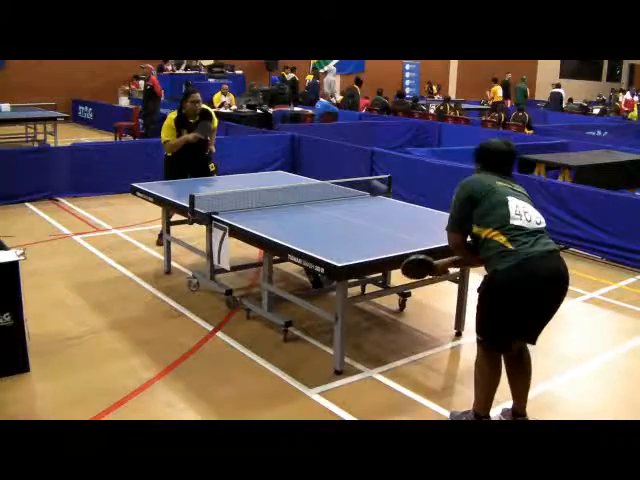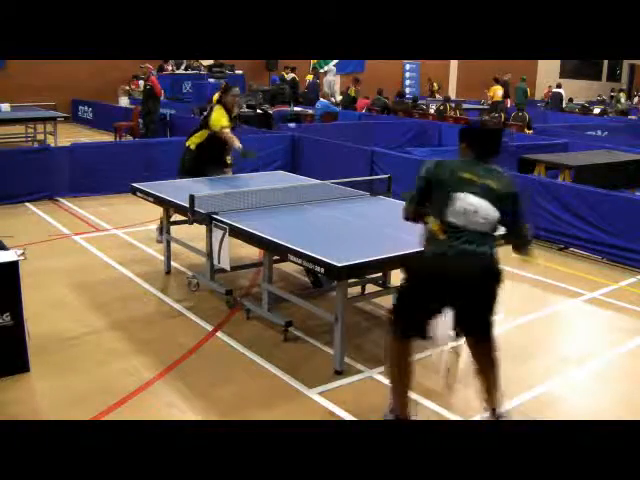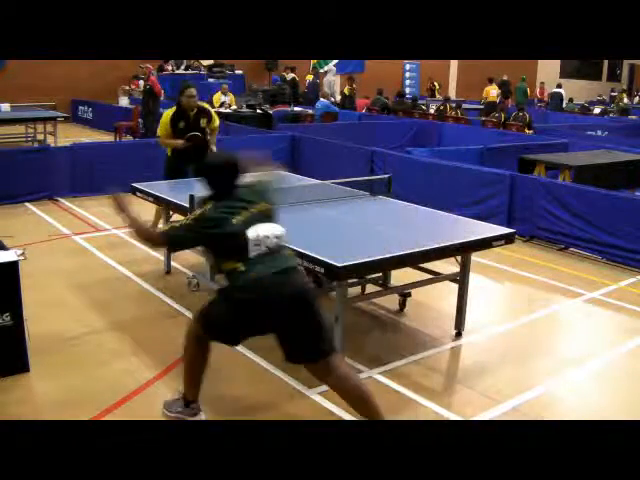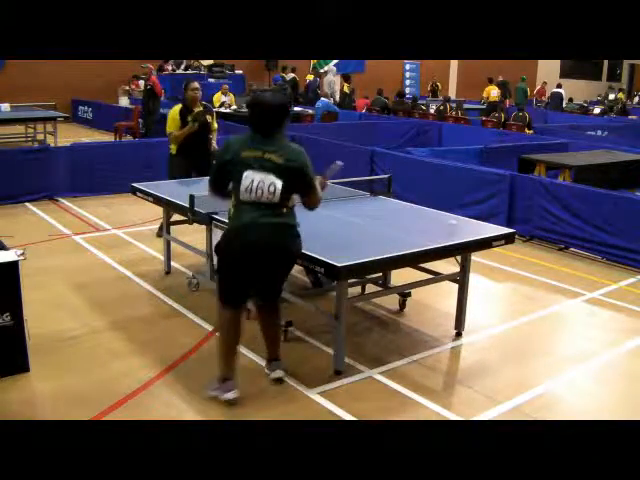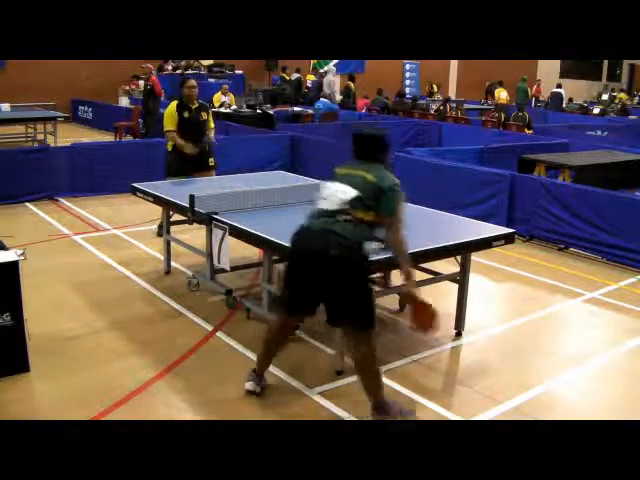
dt=0.7s
person 1, frame 1
left shoulder: (471, 185)
right shoulder: (517, 190)
left elbow: (456, 241)
left wrist: (472, 257)
left hip: (516, 275)
right hip: (555, 270)
left knee: (489, 346)
right knee: (516, 342)
left ankle: (479, 416)
right ankle: (518, 413)
person 1, frame 2
left shoulder: (438, 167)
right shoulder: (508, 184)
left elbow: (410, 213)
right elbow: (521, 243)
left hip: (437, 265)
right hip: (481, 268)
left knee: (400, 334)
right knee: (479, 339)
left ankle: (399, 414)
right ankle: (494, 411)
person 1, frame 3
left shoulder: (209, 215)
right shoulder: (258, 192)
left elbow: (159, 240)
left wrist: (127, 212)
left hip: (253, 295)
right hip: (296, 287)
left knee: (199, 329)
right knee: (328, 362)
left ankle: (189, 404)
right ankle: (376, 420)
person 1, frame 4
left shoulder: (232, 147)
right shoulder: (296, 154)
left elbow: (216, 189)
right elbow: (312, 203)
right wrist: (318, 184)
left hip: (241, 237)
right hip: (283, 239)
left knee: (230, 307)
right knee: (267, 300)
left ankle: (226, 381)
right ankle: (274, 363)
person 1, frame 5
left shoulder: (338, 172)
right shoulder: (388, 182)
right elbow: (394, 231)
right wrist: (409, 280)
left hip: (303, 241)
right hip: (339, 251)
left knee: (289, 317)
right knee: (360, 333)
left ankle: (256, 376)
right ankle: (381, 408)
person 2, frame 1
left shoulder: (207, 112)
right shoulder: (173, 119)
left elbow: (213, 127)
right elbow: (167, 147)
left wrist: (211, 143)
right wrist: (186, 138)
left hip: (202, 157)
right hip: (177, 160)
right ankle: (164, 232)
person 2, frame 2
left shoulder: (231, 110)
right shoulder: (218, 111)
right elbow: (224, 132)
left wrist: (231, 143)
right wrist: (235, 143)
left hip: (217, 152)
right hip: (196, 152)
right ankle: (163, 224)
person 2, frame 3
left shoulder: (206, 110)
right shoulder: (170, 116)
left elbow: (215, 127)
right elbow: (162, 140)
left wrist: (212, 144)
right wrist: (178, 143)
left hip: (203, 155)
right hip: (179, 158)
right ankle: (155, 225)
person 2, frame 4
left shoulder: (208, 109)
right shoulder: (177, 112)
left elbow: (213, 130)
right elbow: (172, 138)
left wrist: (213, 142)
right wrist: (189, 128)
left hip: (204, 156)
right hip: (182, 157)
right ankle: (164, 224)
person 2, frame 5
left shoulder: (204, 107)
right shoulder: (174, 108)
left elbow: (209, 128)
right elbow: (169, 134)
left wrist: (210, 135)
right wrist: (184, 145)
left hip: (202, 152)
right hip: (180, 154)
right ankle: (163, 223)
